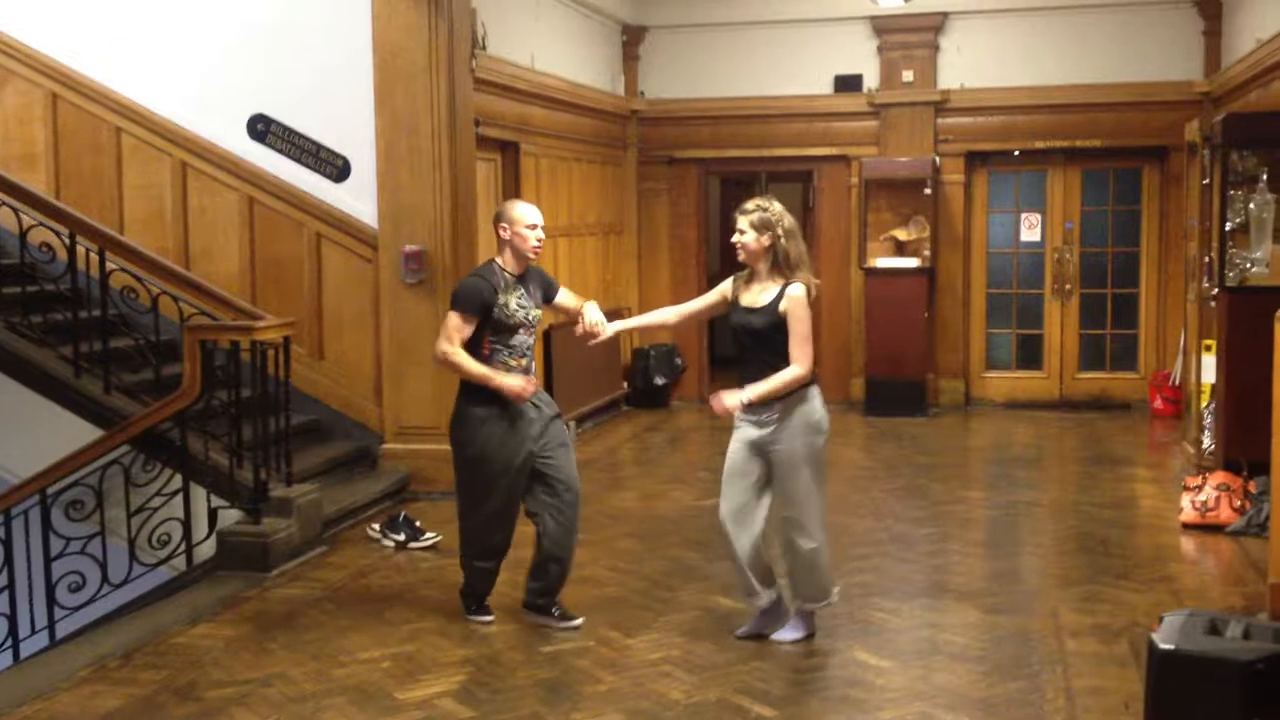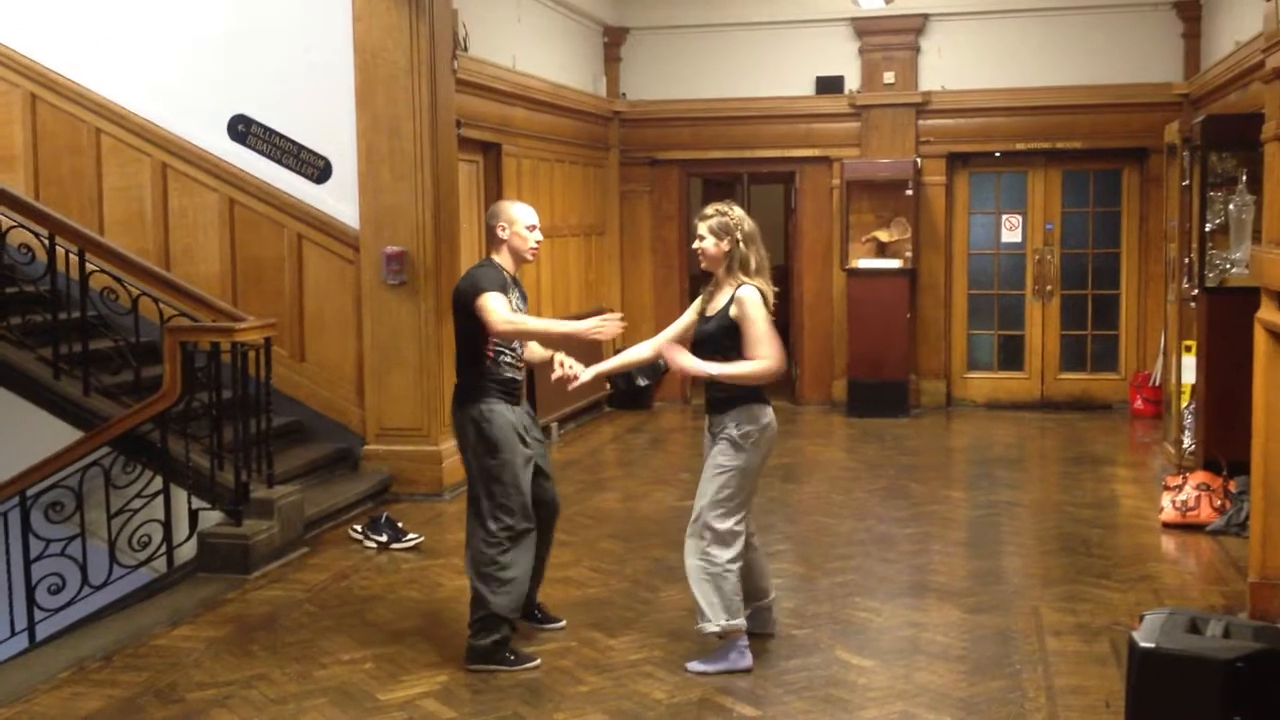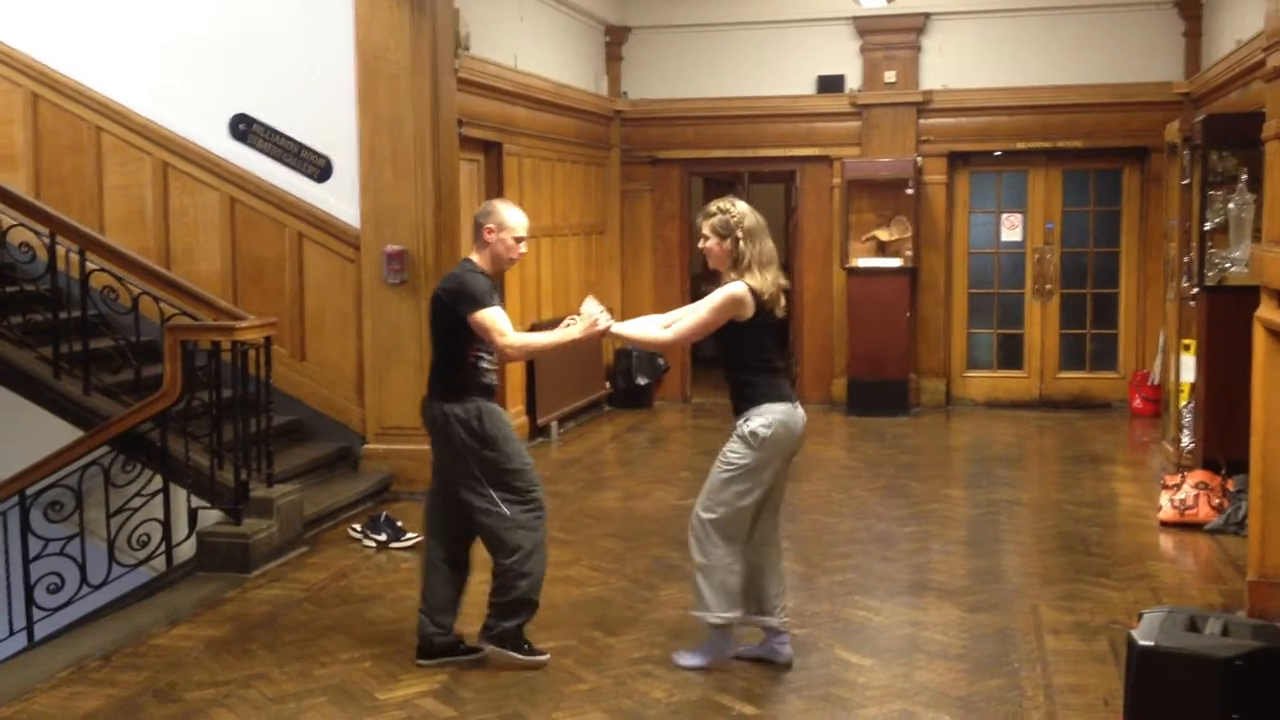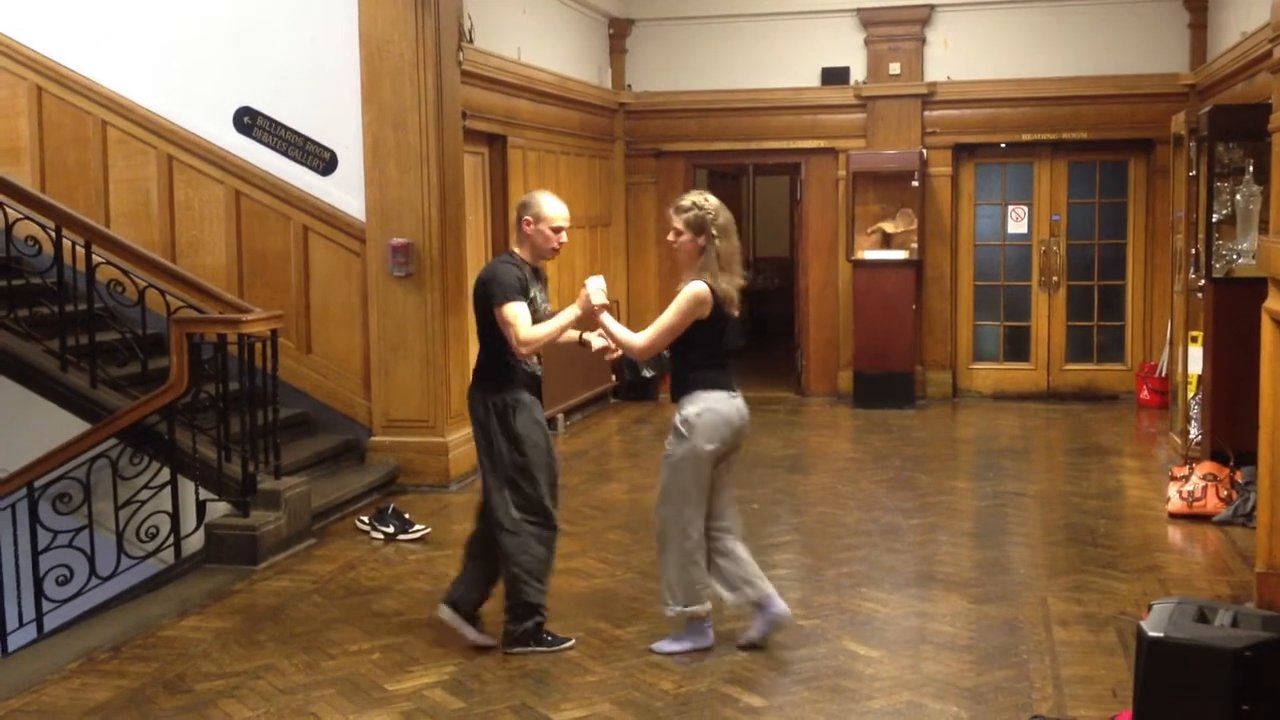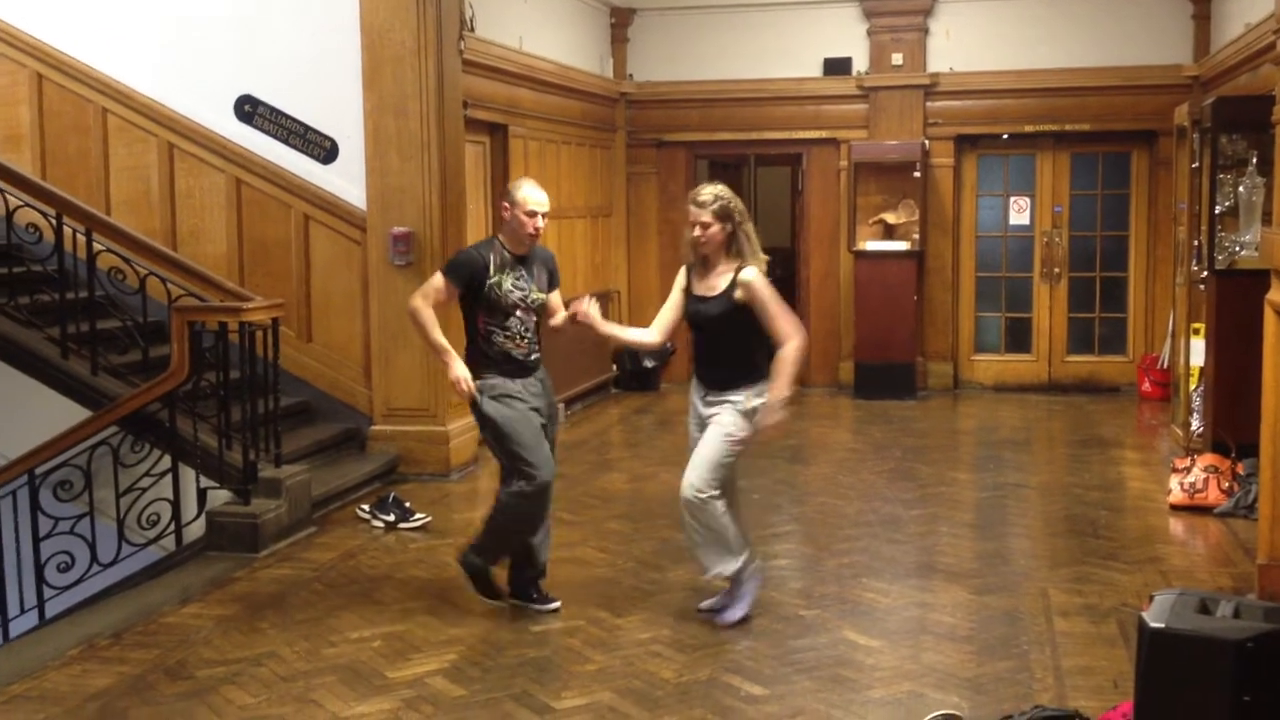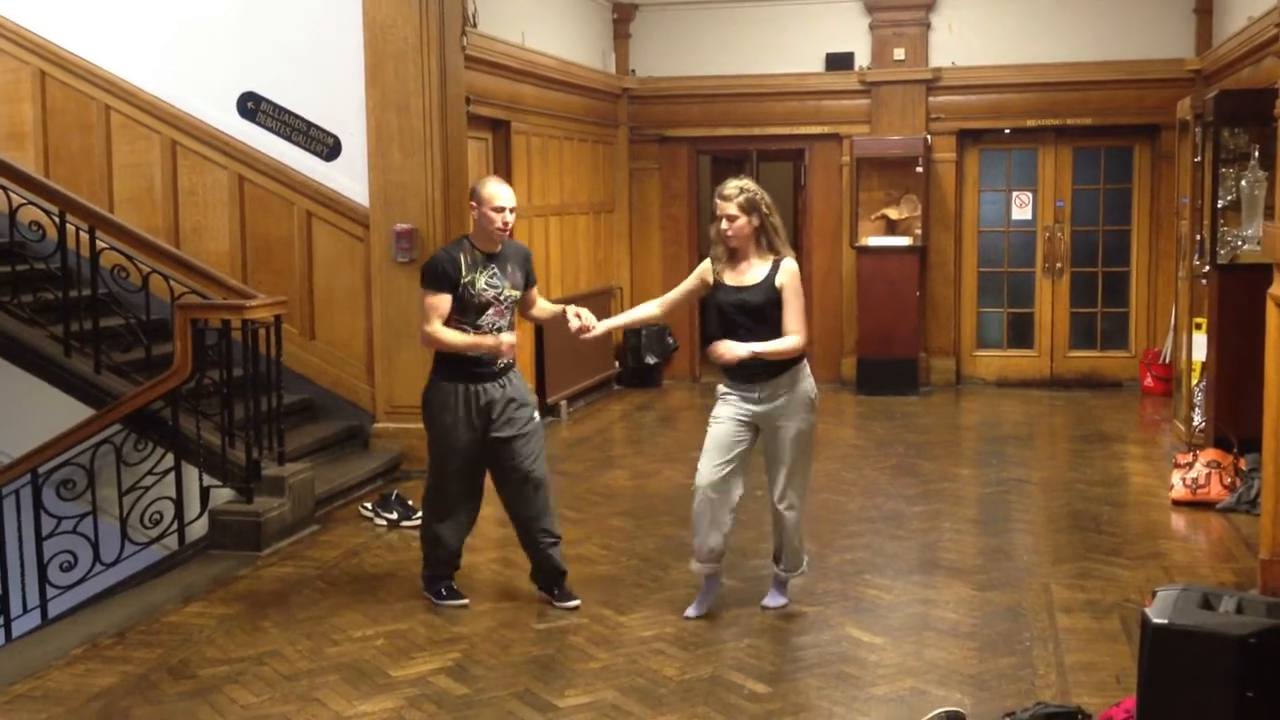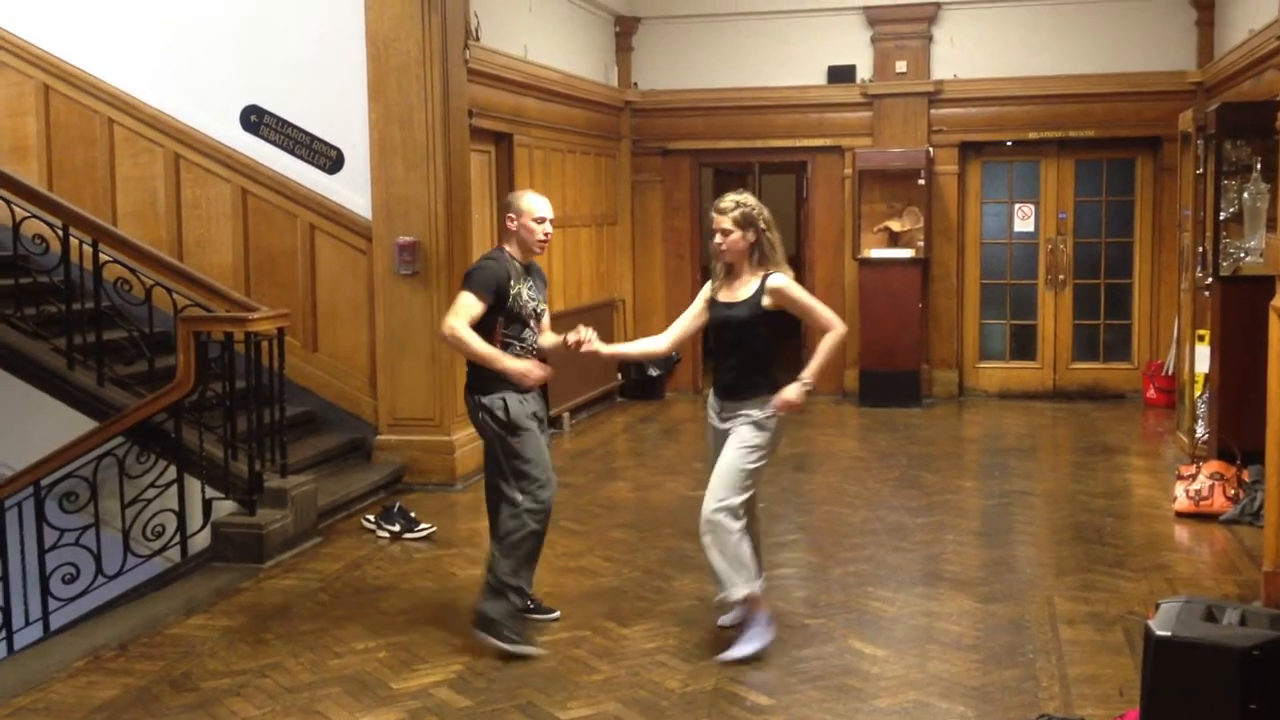
dt=0.5s
person 1, frame 1
left shoulder: (794, 292)
right shoulder: (736, 287)
left elbow: (801, 368)
right elbow: (678, 314)
left wrist: (744, 395)
right wrist: (619, 325)
left hip: (794, 415)
right hip: (750, 419)
left knee: (800, 521)
right knee: (737, 518)
left ankle: (804, 611)
right ankle: (768, 604)
person 1, frame 2
left shoulder: (747, 296)
right shoulder: (711, 296)
left elbow: (771, 365)
right elbow: (659, 346)
left wrist: (703, 368)
right wrist: (596, 370)
left hip: (744, 425)
right hip: (724, 424)
left knee: (709, 533)
right knee: (730, 526)
left ankle: (733, 646)
right ankle: (757, 609)
person 1, frame 3
left shoulder: (736, 293)
right shoulder: (743, 290)
left elbow: (668, 338)
right elbow: (672, 318)
left wrist: (608, 326)
right wrist: (611, 326)
left hip: (764, 421)
right hip: (776, 417)
left knee: (711, 522)
right knee: (755, 532)
left ankle: (719, 636)
right ankle: (775, 637)
person 1, frame 4
left shoulder: (698, 292)
right shoulder: (711, 284)
left elbow: (643, 348)
right elbow: (671, 336)
left wrist: (601, 314)
right wrist: (613, 337)
left hip: (704, 410)
right hip: (721, 406)
left knee: (676, 521)
right knee: (716, 519)
left ankle: (695, 626)
right ankle: (765, 603)
person 1, frame 5
left shoulder: (747, 278)
right shoulder: (689, 274)
left elbow: (792, 340)
right elbow: (656, 336)
left wrist: (778, 399)
right wrist: (604, 328)
left hip: (741, 396)
right hip: (703, 393)
left knee: (696, 490)
right knee: (713, 494)
left ankle: (742, 574)
right ankle: (738, 580)
person 1, frame 6
left shoulder: (784, 268)
right shoulder: (714, 268)
left elbow: (796, 340)
right elbow: (659, 307)
left wrist: (746, 348)
right wrist: (606, 324)
left hip: (787, 391)
right hip: (735, 393)
left knee: (785, 494)
right knee: (709, 483)
left ankle: (783, 577)
right ankle: (709, 579)
person 1, frame 7
left shoulder: (775, 285)
right shoulder: (715, 287)
left elbow: (835, 329)
right elbow: (666, 342)
left wrist: (802, 385)
right wrist: (606, 349)
left hip: (756, 414)
right hip: (718, 408)
left knee: (717, 512)
right knee: (730, 512)
left ankle: (758, 618)
right ankle: (748, 598)
person 2, frame 1
left shoulder: (536, 279)
right shoulder: (477, 286)
left elbow: (576, 302)
right elbow: (445, 351)
left wrist: (589, 310)
right wrist: (500, 380)
left hip: (535, 405)
right hip: (484, 414)
left knee: (562, 494)
right knee: (489, 512)
left ankle: (542, 598)
right ankle: (475, 594)
person 2, frame 2
left shoulder: (513, 285)
right shoulder: (482, 278)
right elbow: (501, 326)
left wrist: (554, 358)
right wrist: (580, 328)
left hip: (513, 410)
right hip: (485, 413)
left knee: (539, 507)
right knee: (505, 521)
left ankle: (521, 600)
right ankle: (487, 643)
person 2, frame 3
left shoulder: (479, 283)
right shoulder: (465, 284)
left elbow: (498, 346)
right elbow: (508, 346)
left wrist: (560, 332)
right wrist: (576, 334)
left hip: (460, 410)
right hip: (464, 413)
left knee: (452, 525)
right knee: (521, 511)
left ankle: (437, 637)
right ankle: (506, 628)
person 2, frame 4
left shoulder: (534, 271)
right shoulder: (501, 275)
right elbow: (522, 341)
left wrist: (584, 337)
right wrist: (575, 310)
left hip: (520, 398)
right hip: (502, 400)
left knee: (508, 508)
right knee: (528, 512)
left ankle: (462, 603)
right ankle: (524, 627)
person 2, frame 5
left shoulder: (544, 261)
right shoulder: (476, 260)
right elbow: (420, 304)
left wrist: (572, 316)
right wrist: (451, 360)
left hip: (535, 380)
right hip: (493, 384)
left knee: (534, 477)
right knee: (536, 474)
left ankle: (527, 583)
right ankle: (479, 559)
person 2, frame 6
left shoulder: (519, 255)
right shoulder: (446, 262)
left elbow: (532, 307)
right elbow: (431, 330)
left wrist: (565, 312)
right wrist: (485, 344)
left hip: (506, 384)
right hip: (455, 388)
left knee: (529, 476)
right knee: (452, 485)
left ankle: (551, 576)
right ankle: (438, 576)
person 2, frame 7
left shoulder: (535, 274)
right shoulder: (492, 271)
right elbow: (452, 328)
left wrist: (569, 339)
right wrist: (507, 364)
left hip: (527, 398)
right hip: (499, 399)
left knee: (517, 498)
right knee: (533, 497)
left ankle: (516, 595)
right ankle: (496, 614)
